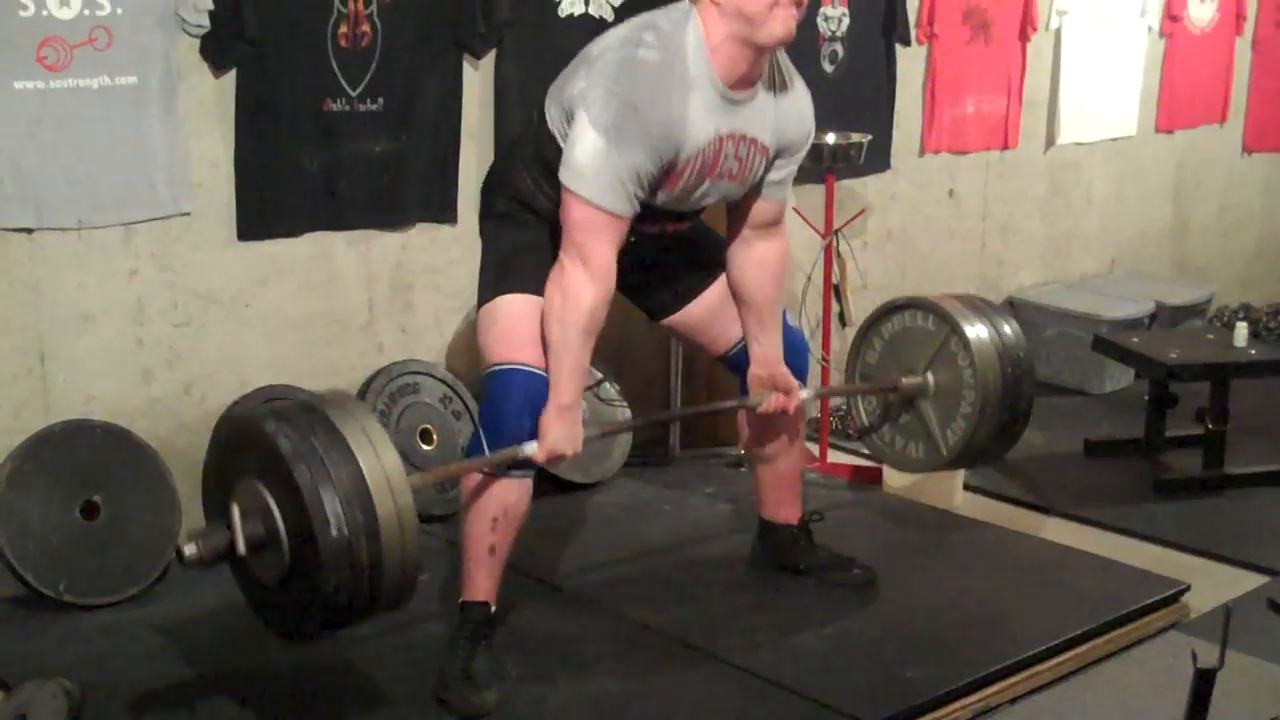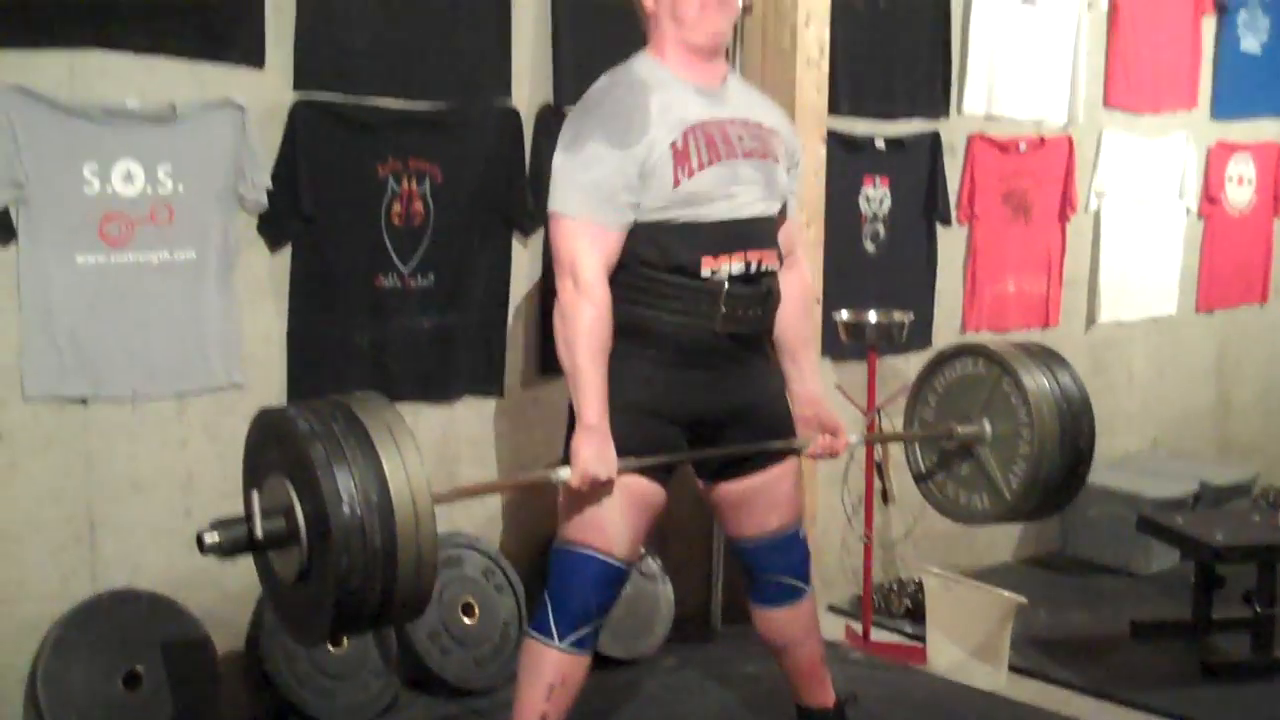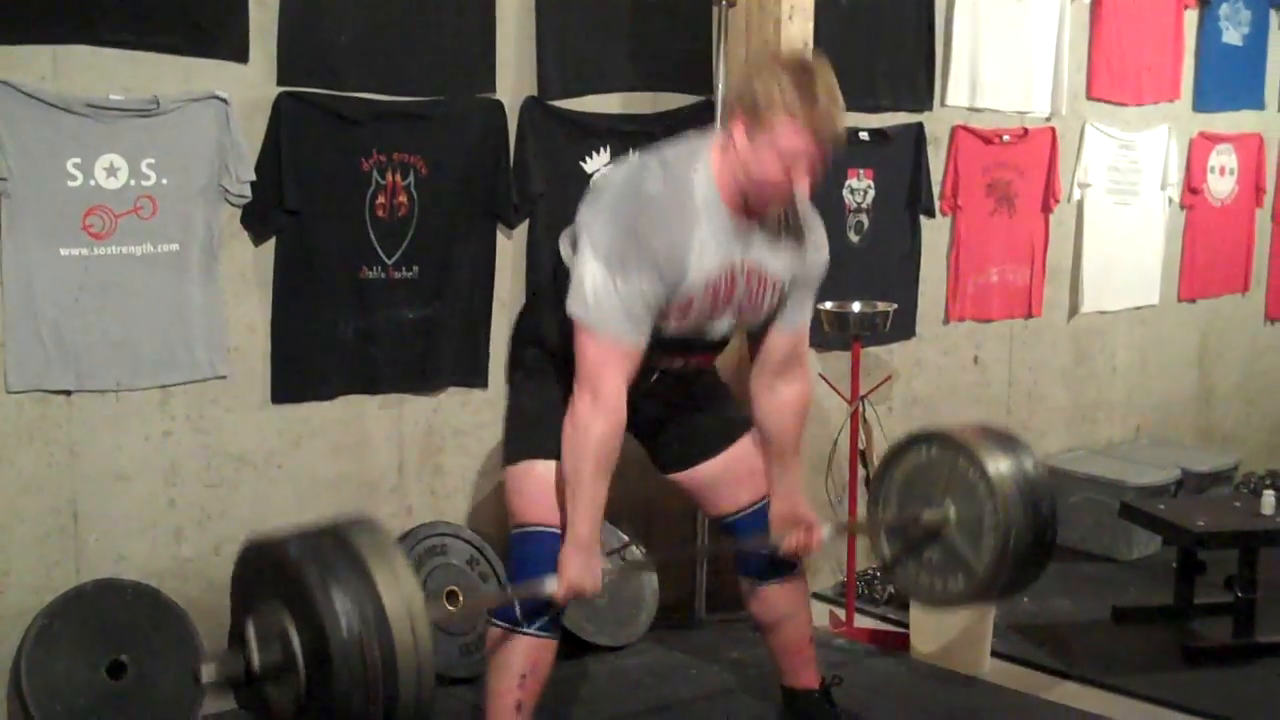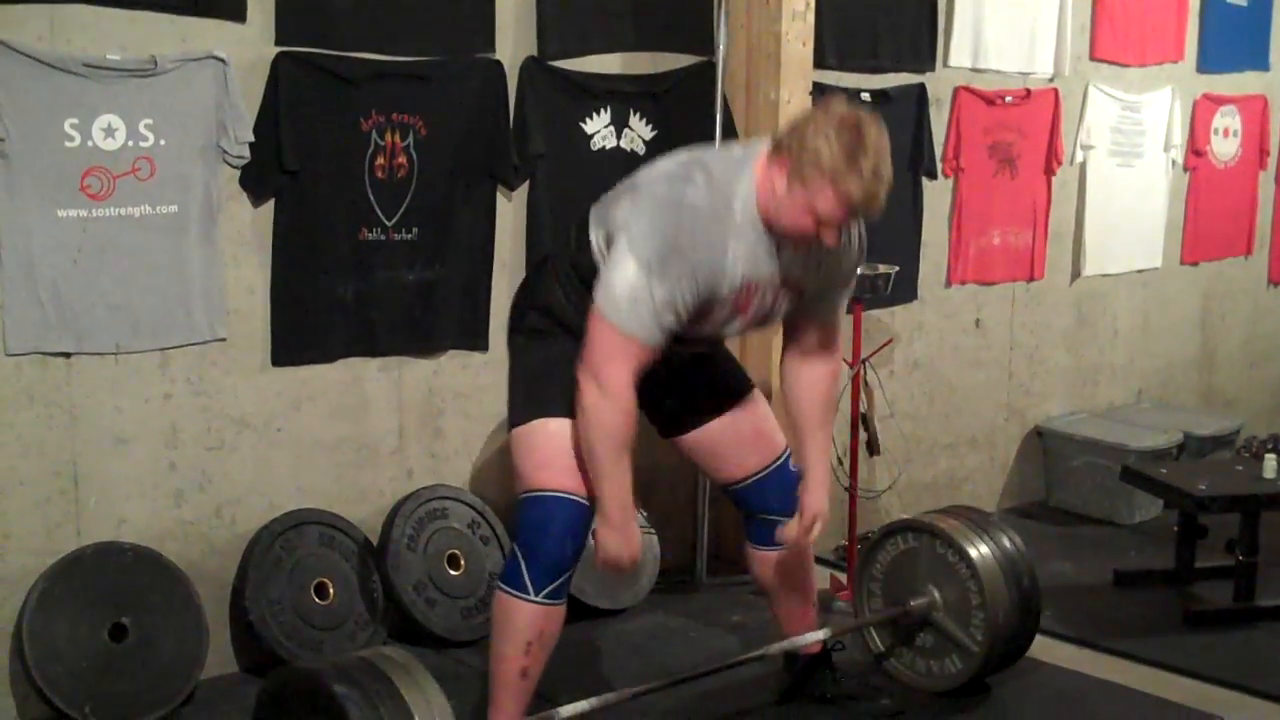
dt=0.7s
person 1, frame 1
left shoulder: (788, 105)
right shoulder: (639, 80)
left elbow: (759, 235)
right elbow: (586, 266)
left wrist: (764, 361)
right wrist: (565, 406)
left hip: (660, 223)
right hip: (538, 218)
left knee: (781, 355)
right knee: (520, 401)
left ankle: (785, 538)
right ankle: (473, 626)
person 1, frame 2
left shoulder: (768, 120)
right shoulder: (617, 112)
left elbow: (789, 265)
right elbow: (582, 281)
left wrist: (807, 391)
right wrist: (592, 425)
left hip: (745, 371)
right hip: (642, 373)
left knee: (781, 563)
right knee: (587, 582)
person 1, frame 3
left shoulder: (802, 235)
right shoulder: (646, 209)
left elbow: (783, 371)
right elbow: (601, 391)
left wrist: (788, 494)
right wrist: (582, 544)
left hip: (680, 376)
right hip: (565, 370)
left knee: (771, 535)
right knee: (545, 573)
person 1, frame 4
left shoulder: (832, 235)
right shoulder: (684, 214)
left elbow: (813, 352)
right elbow: (606, 376)
left wrist: (818, 474)
right wrist: (617, 514)
left hip: (682, 343)
right hip: (567, 326)
left knee: (778, 491)
right knee: (556, 521)
left ankle: (811, 667)
